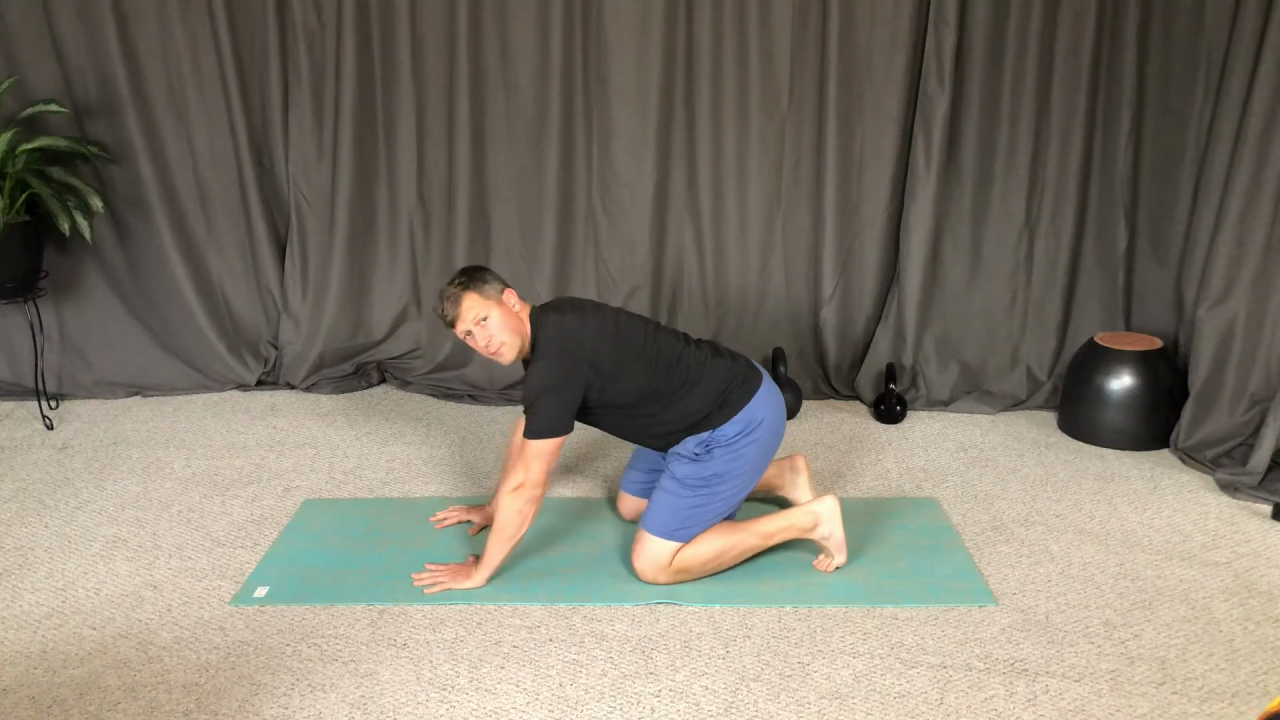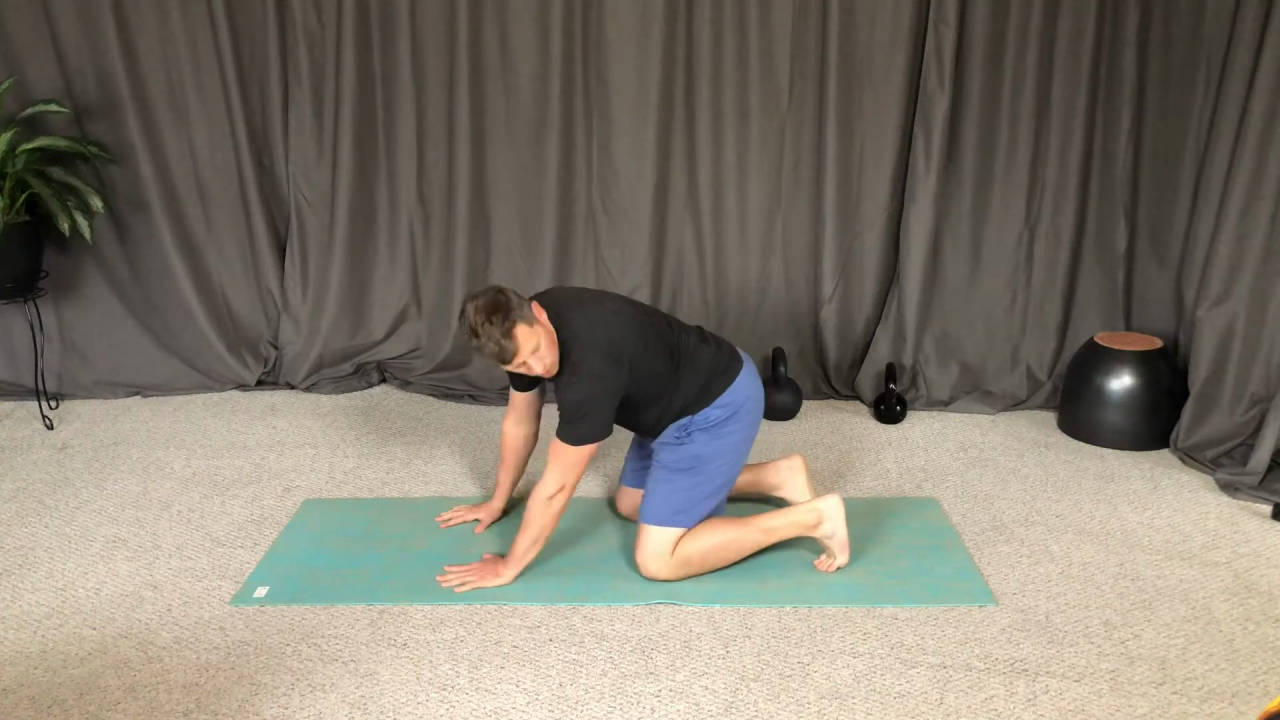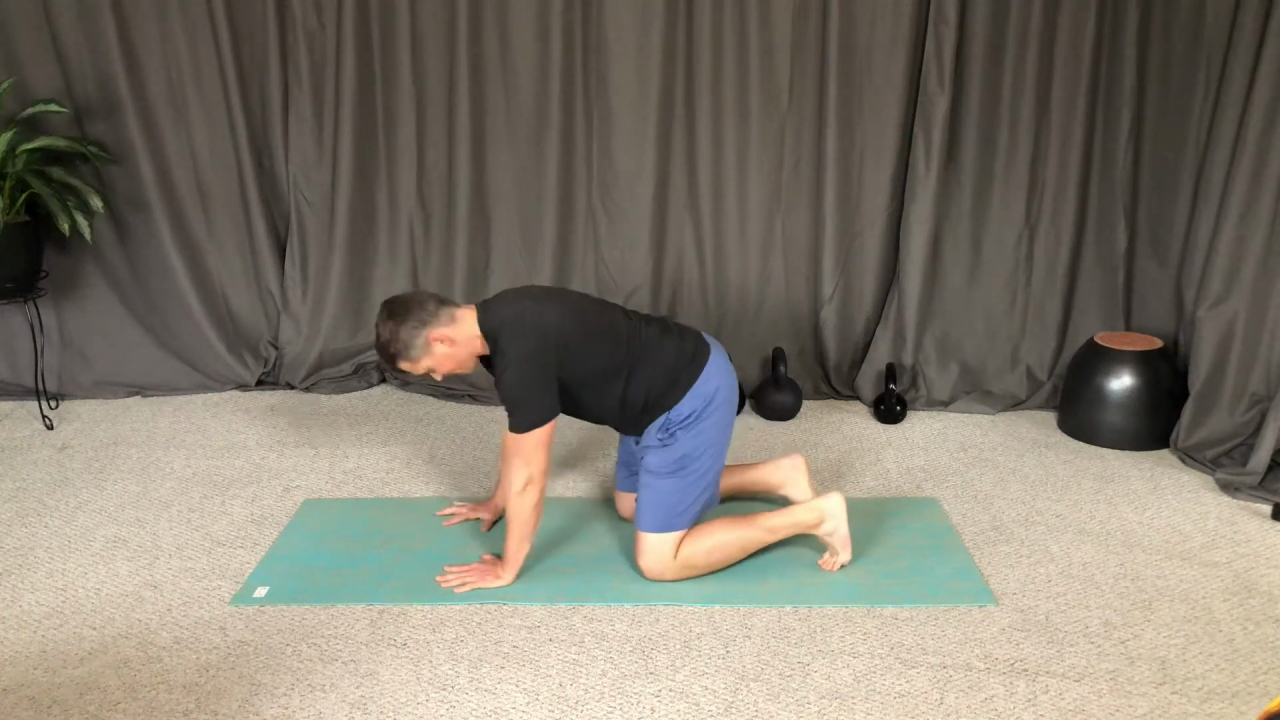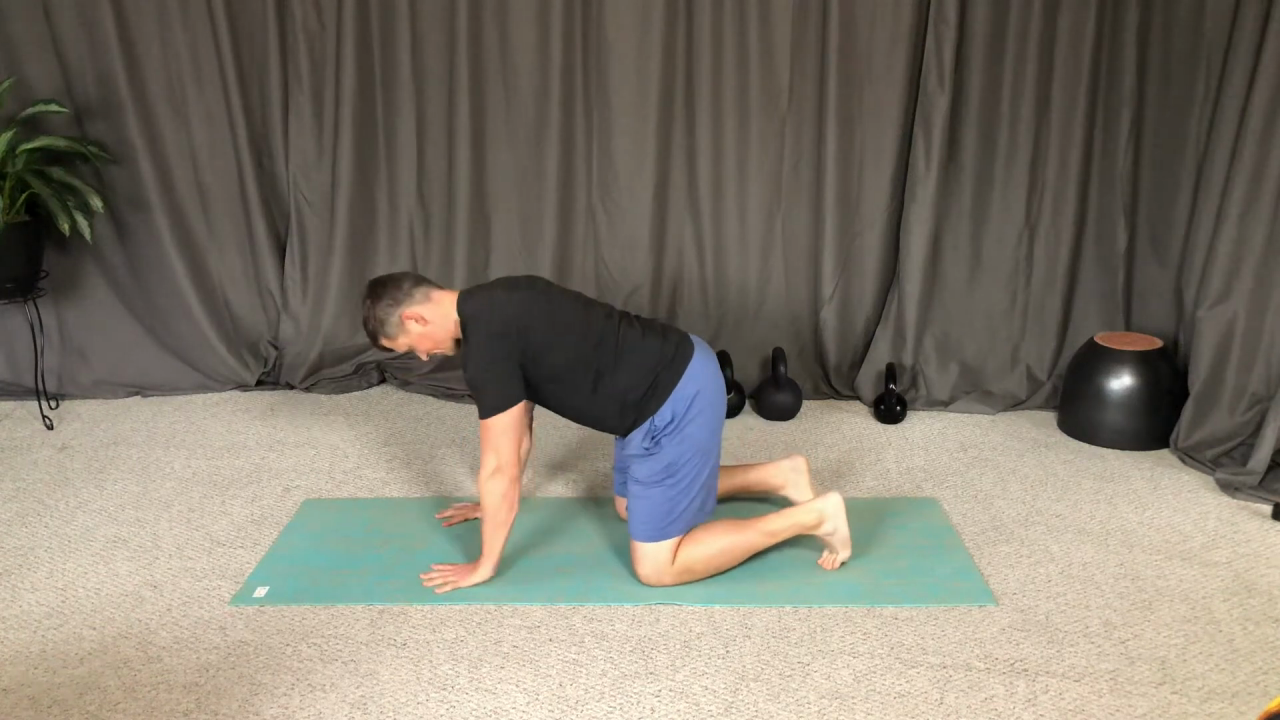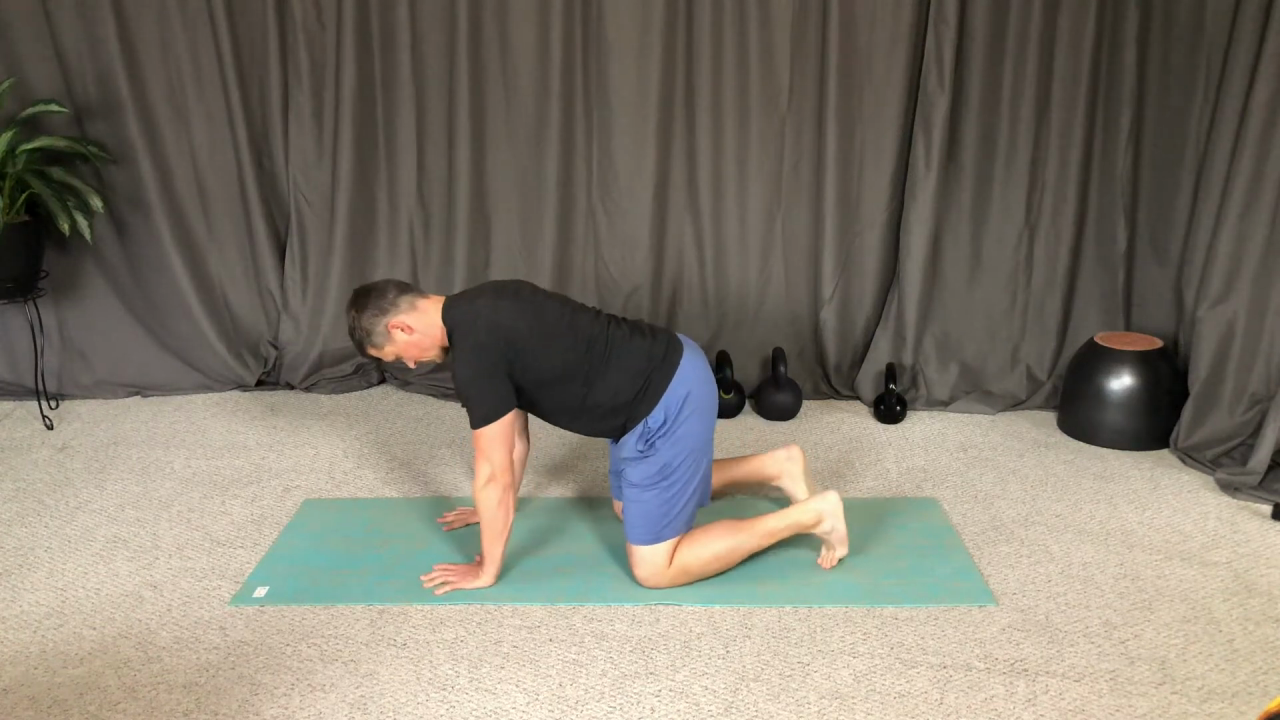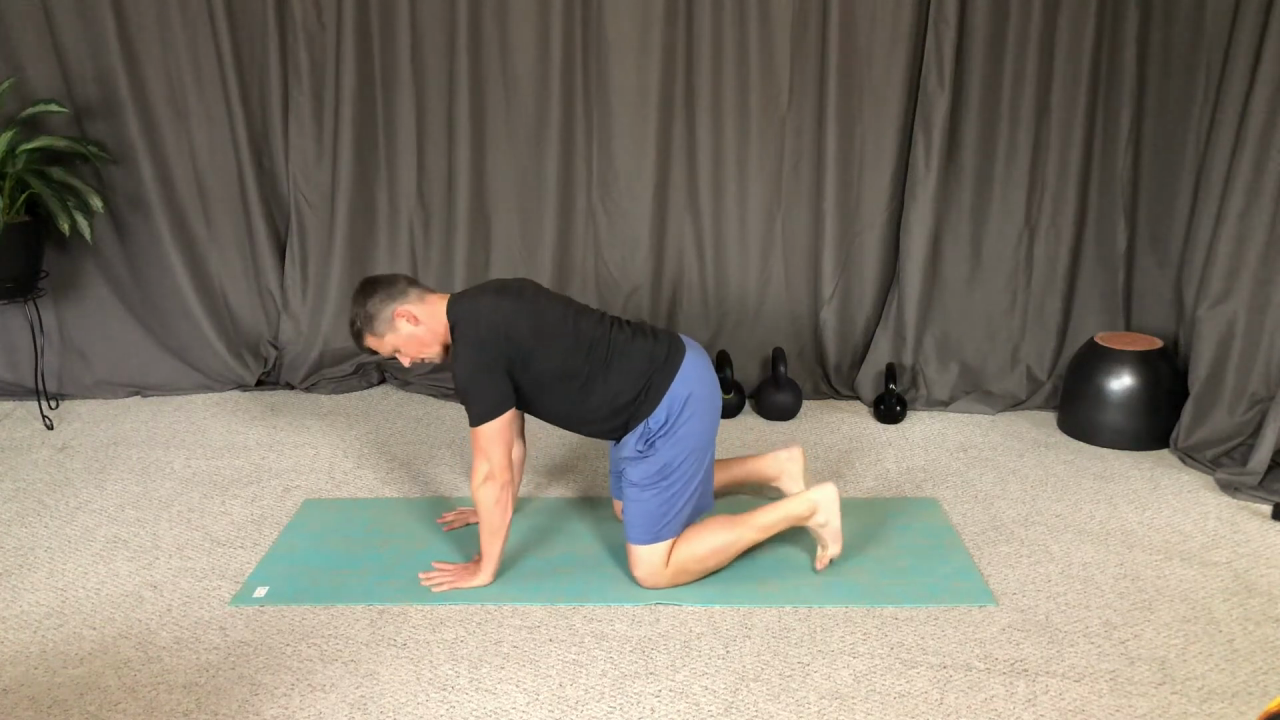
dt=0.5s
person 1, frame 1
left shoulder: (556, 359)
right shoulder: (546, 330)
left elbow: (527, 484)
right elbow: (528, 428)
left wrist: (480, 571)
right wrist: (492, 509)
left hip: (738, 422)
right hip: (716, 402)
left knee: (653, 564)
right knee: (631, 507)
left ankle: (809, 519)
right ankle: (780, 476)
person 1, frame 2
left shoulder: (591, 366)
right shoulder: (524, 336)
left elbow: (557, 486)
right elbow: (519, 420)
left wrist: (507, 567)
right wrist: (497, 502)
left hip: (720, 403)
right hip: (684, 394)
left knee: (657, 559)
right knee: (630, 505)
left ankle: (814, 517)
right ankle: (779, 475)
person 1, frame 3
left shoulder: (520, 354)
right shoulder: (499, 320)
left elbow: (529, 477)
right elbow: (522, 427)
left wrist: (507, 569)
right wrist: (499, 501)
left hip: (693, 395)
right hip: (681, 375)
left knee: (659, 560)
right knee: (633, 506)
left ankle: (815, 515)
right ankle: (779, 476)
person 1, frame 4
left shoulder: (486, 340)
right shoulder: (491, 307)
left elbow: (498, 466)
right elbow: (517, 426)
left wrist: (483, 566)
right wrist: (496, 503)
left hip: (676, 400)
right hip: (678, 373)
left knee: (656, 566)
right knee: (630, 507)
left ankle: (813, 516)
right ankle: (779, 477)
person 1, frame 5
left shoulder: (473, 350)
right shoulder: (480, 311)
left elbow: (493, 474)
right elbow: (515, 431)
left wrist: (487, 569)
right wrist: (501, 508)
left hip: (669, 402)
right hip: (670, 373)
left knee: (654, 567)
right knee: (630, 508)
left ankle: (810, 514)
right ankle: (776, 467)
person 1, frame 6
left shoulder: (475, 349)
right shoulder: (482, 311)
left elbow: (493, 472)
right elbow: (512, 434)
left wrist: (484, 570)
right wrist: (498, 507)
left hip: (671, 401)
right hip: (673, 370)
left knee: (653, 568)
right knee: (629, 507)
left ankle: (805, 507)
right ankle: (774, 468)
